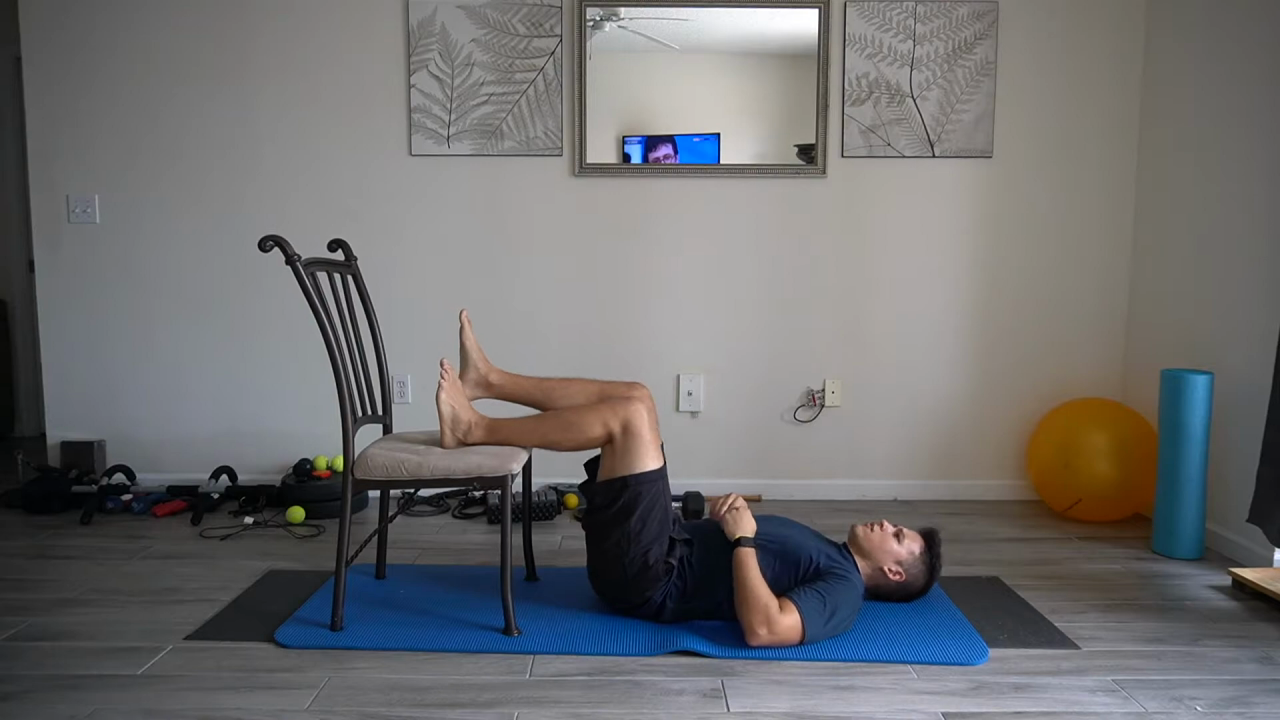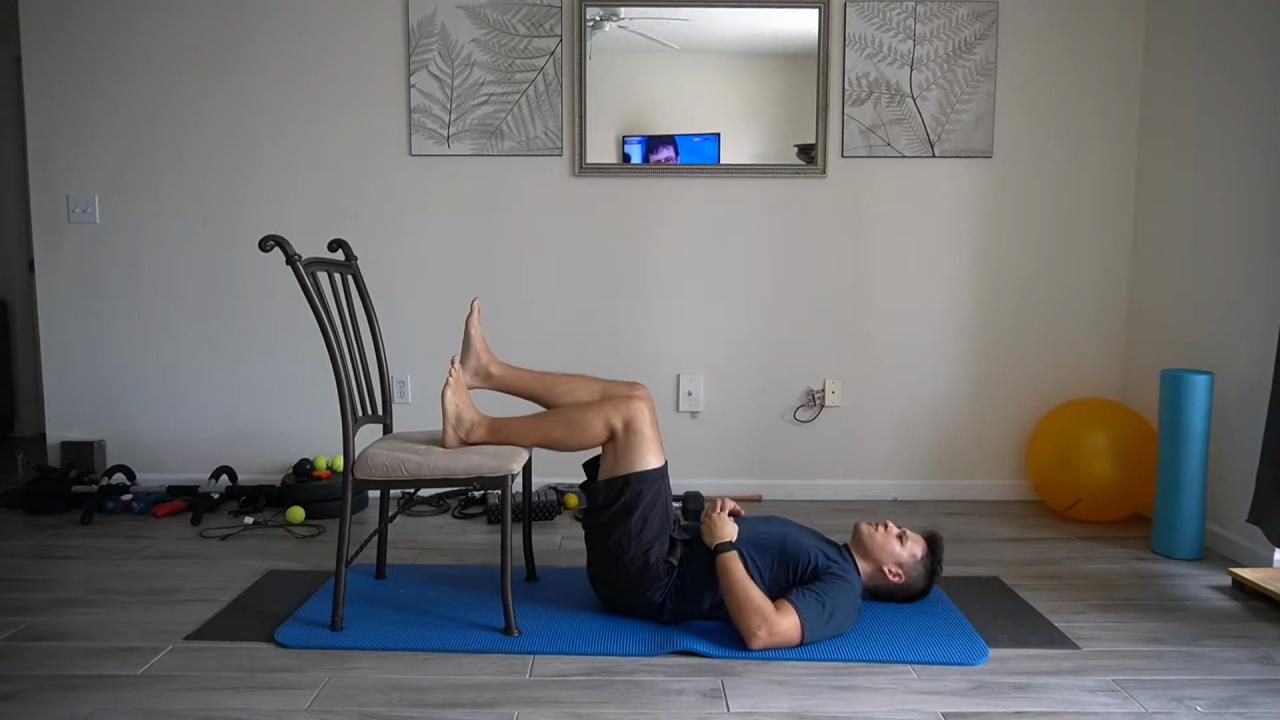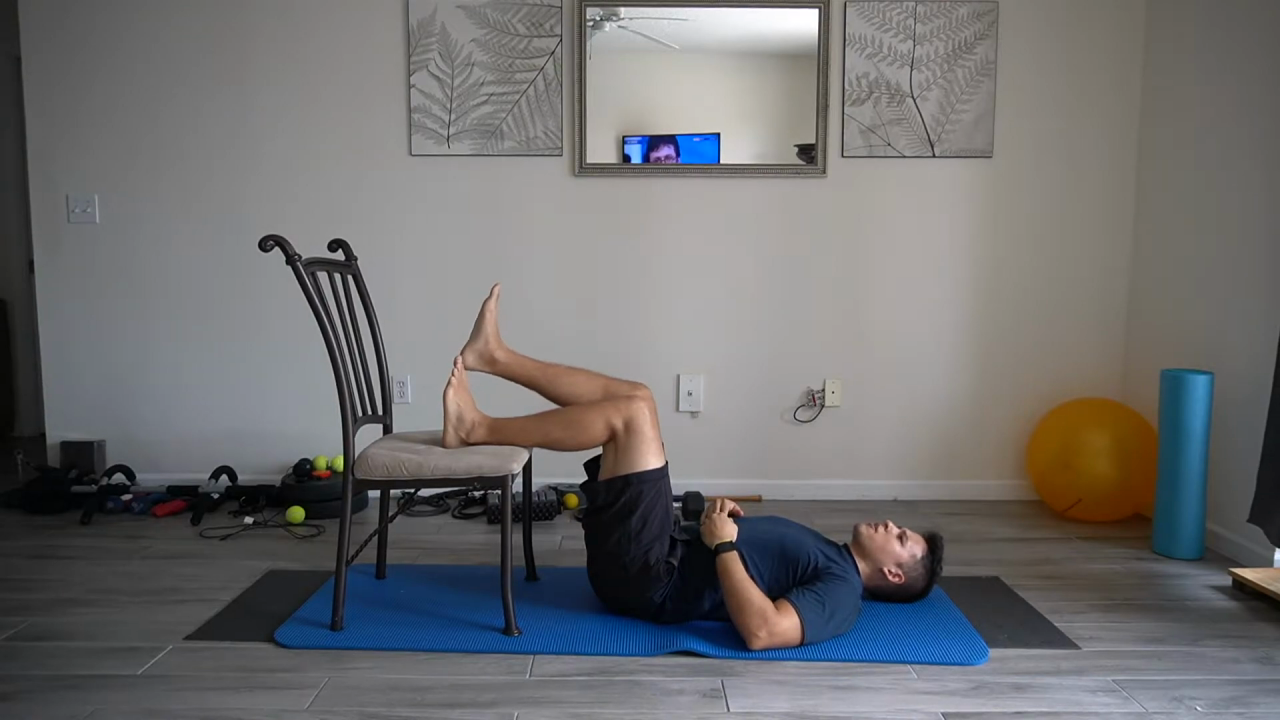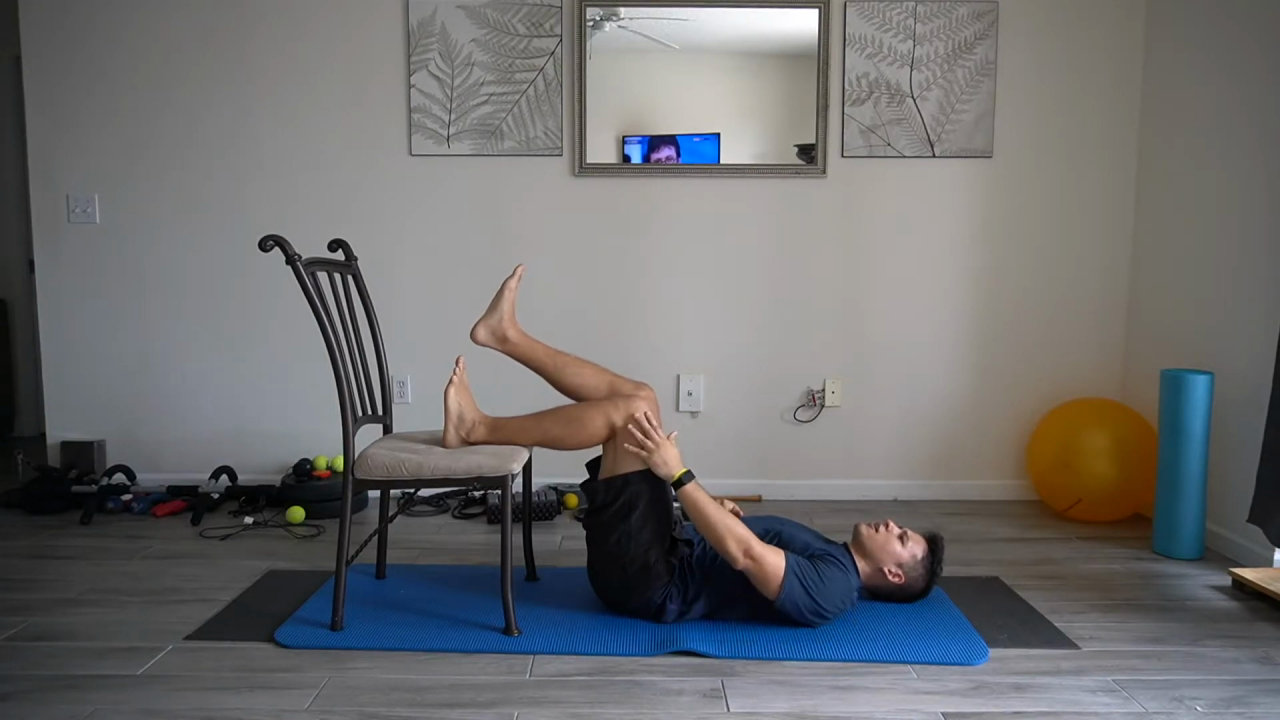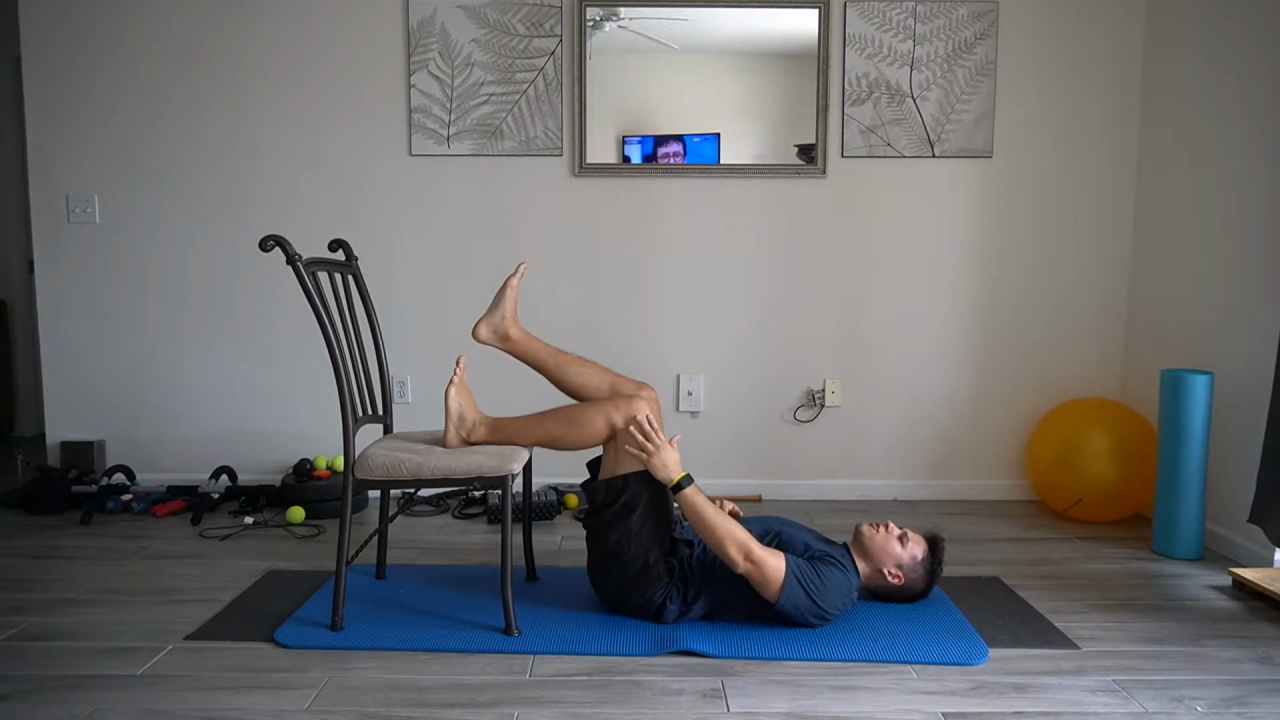
dt=1s
person 1, frame 1
left shoulder: (842, 590)
right shoulder: (829, 559)
left elbow: (762, 629)
left wrist: (742, 538)
right wrist: (730, 514)
left hip: (646, 577)
right hip: (673, 546)
left knee: (629, 415)
right knee: (632, 396)
left ankle: (474, 429)
right ankle: (488, 380)
person 1, frame 2
left shoulder: (840, 592)
right shoulder: (827, 558)
left elbow: (761, 631)
left wrist: (722, 544)
right wrist: (727, 515)
left hip: (647, 577)
right hip: (668, 549)
left knee: (631, 413)
right knee: (631, 396)
left ankle: (475, 429)
right ankle: (488, 371)
person 1, frame 3
left shoulder: (840, 595)
right shoulder: (828, 561)
left elbow: (761, 631)
left wrist: (723, 545)
right wrist: (726, 516)
left hip: (647, 576)
right hip: (665, 552)
left knee: (632, 413)
right knee: (632, 396)
left ankle: (477, 429)
right ankle: (494, 355)
person 1, frame 4
left shoulder: (830, 588)
right shoulder: (828, 557)
left elbow: (743, 554)
left wrist: (677, 475)
right wrist: (723, 512)
left hip: (649, 579)
right hip: (668, 551)
left knee: (631, 410)
right knee: (636, 396)
left ankle: (476, 429)
right ankle: (507, 335)
person 1, frame 5
left shoulder: (829, 590)
right shoulder: (829, 556)
left elbow: (743, 557)
left wrist: (677, 479)
right wrist: (722, 511)
left hip: (650, 581)
right hip: (668, 551)
left knee: (630, 414)
right knee: (638, 397)
left ankle: (477, 429)
right ankle: (509, 334)
